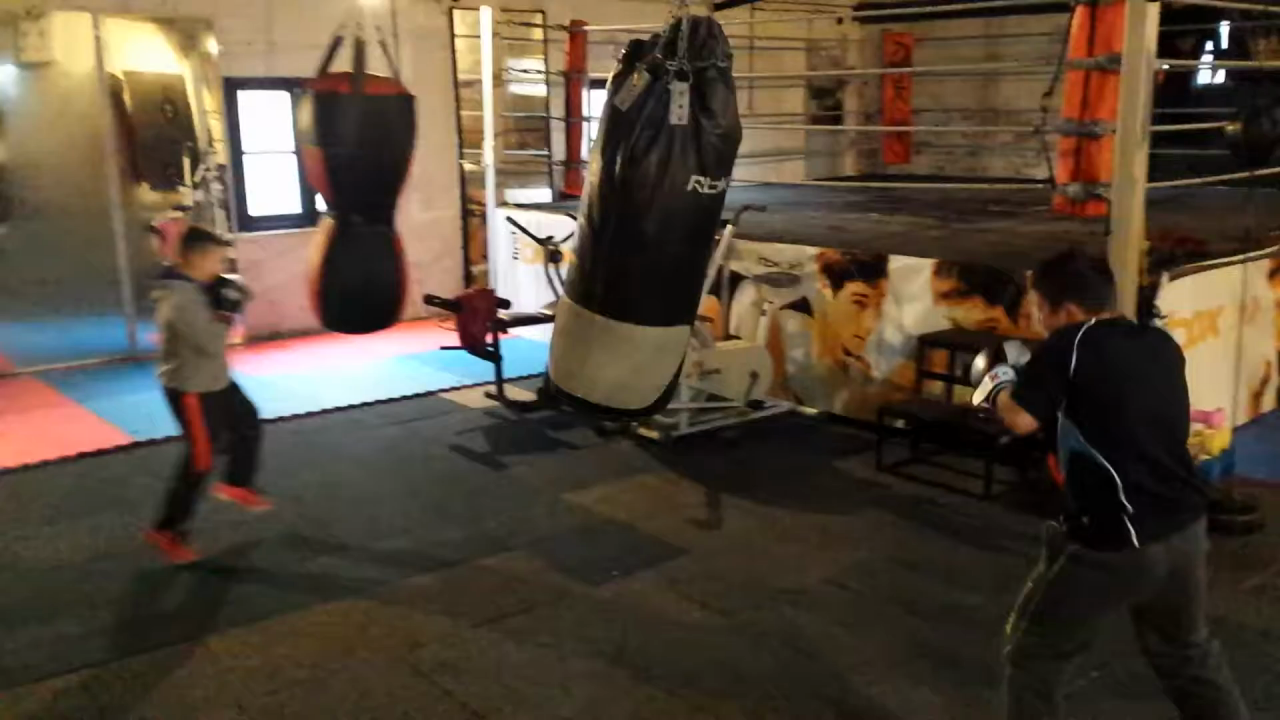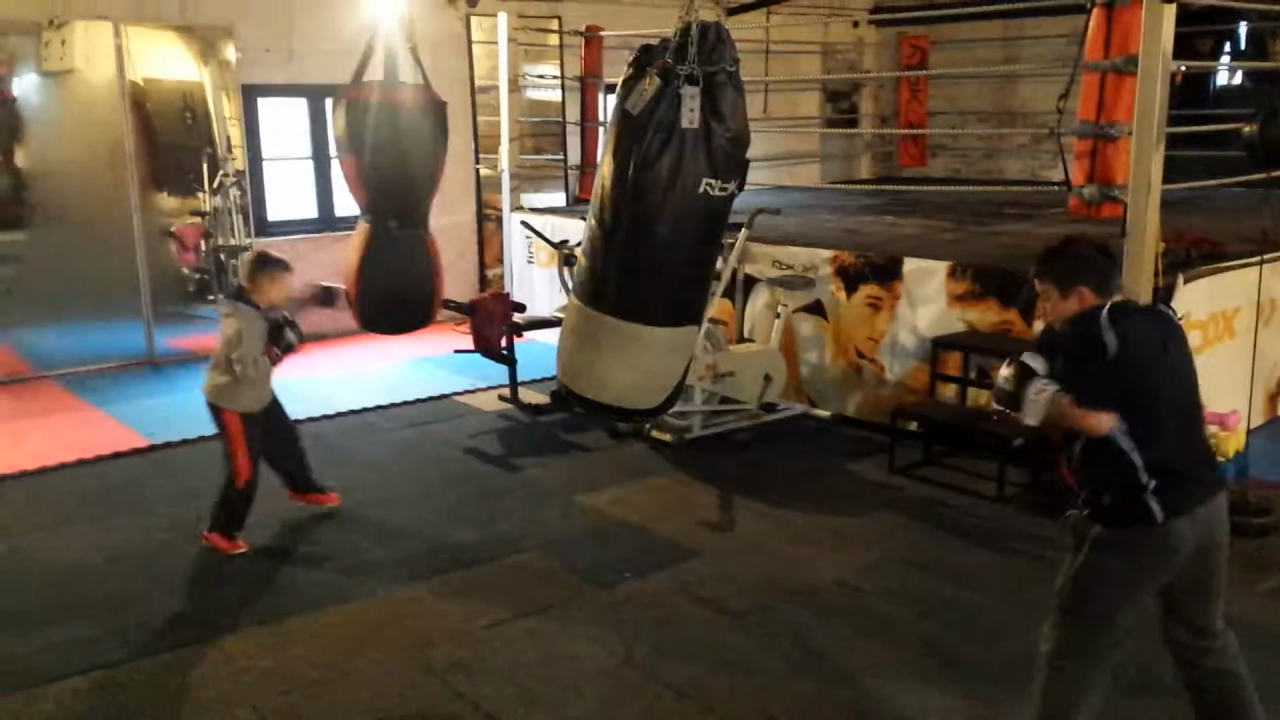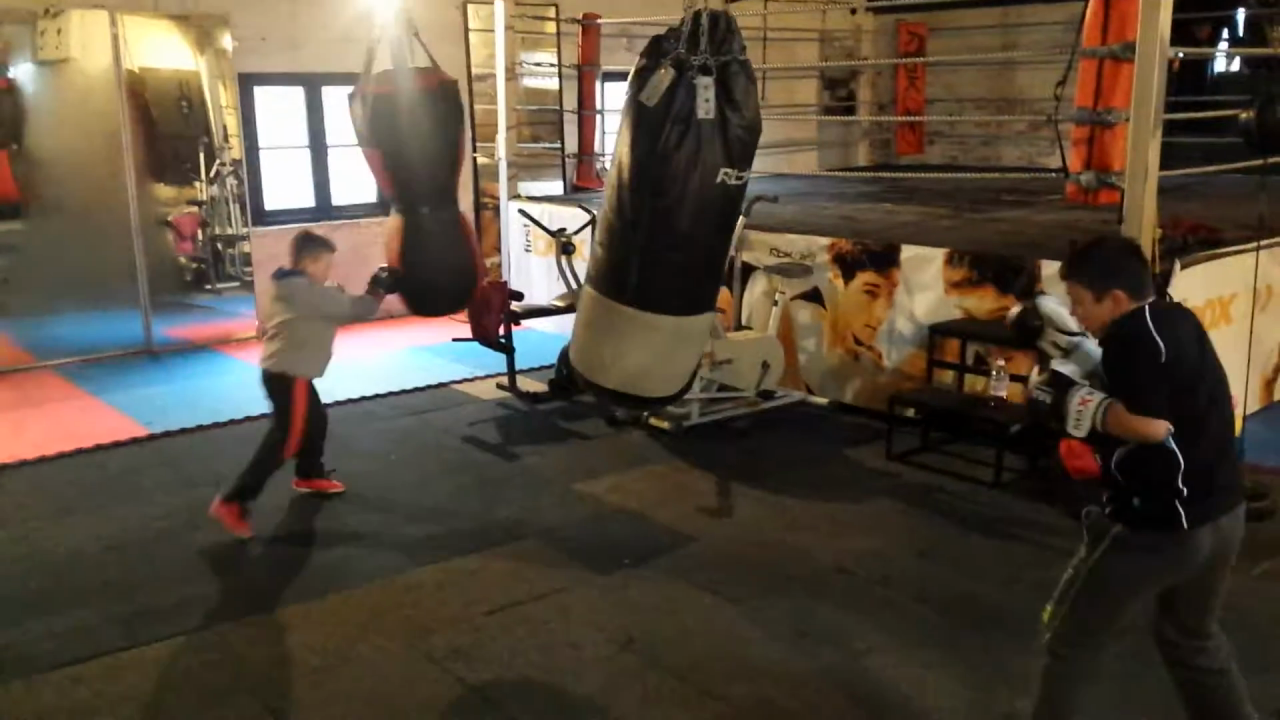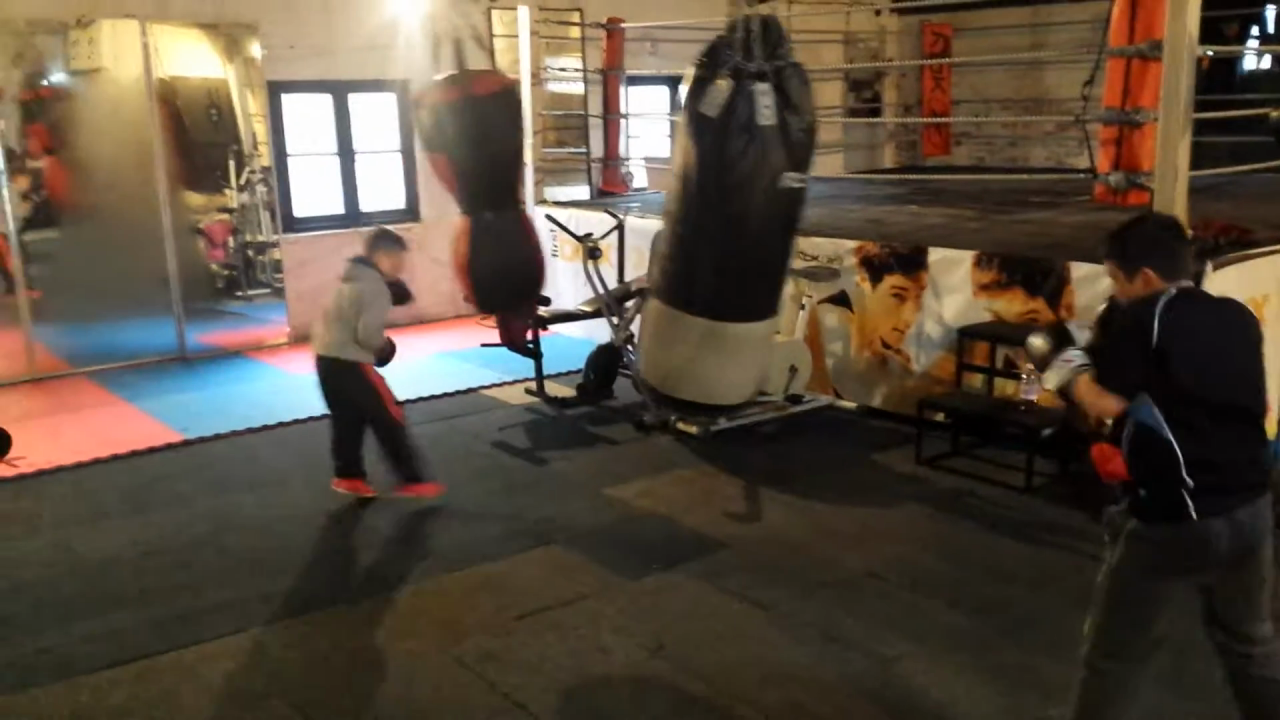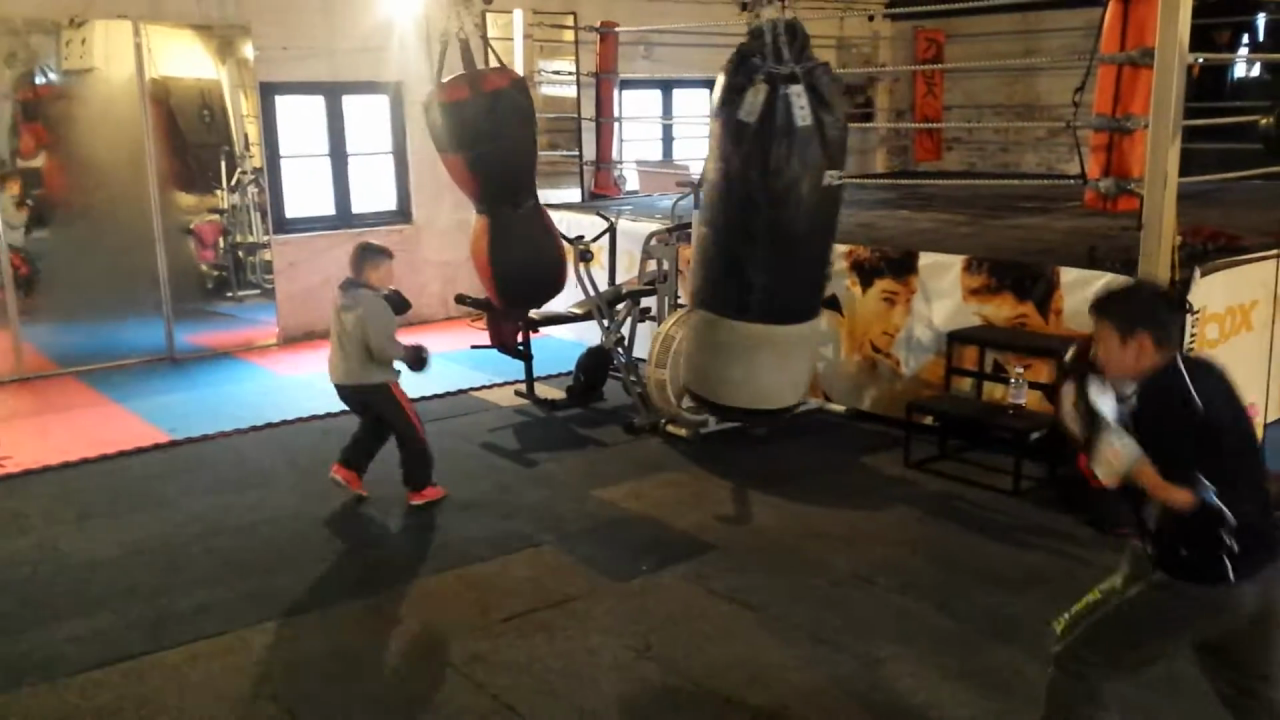
dt=0.2s
person 1, frame 1
left shoulder: (1065, 347)
right shoulder: (1161, 343)
left elbow: (1022, 420)
left wrist: (995, 378)
left hip: (1110, 541)
right hip: (1185, 529)
left knee: (1031, 653)
right knee: (1188, 651)
person 1, frame 2
left shoulder: (1087, 331)
right shoulder: (1160, 323)
left elbow: (1096, 418)
left wrist: (1043, 399)
left hip: (1135, 524)
right hip: (1205, 509)
left knee: (1074, 656)
right knee: (1203, 641)
person 1, frame 3
left shoulder: (1131, 333)
right shoulder: (1178, 320)
left elbow: (1149, 424)
left hip: (1153, 526)
right hip: (1221, 517)
left knee: (1070, 643)
right knee: (1194, 639)
person 1, frame 4
left shoulder: (1142, 319)
right shoulder: (1237, 318)
left elbow: (1104, 403)
left wrist: (1064, 362)
left hip: (1173, 522)
left knee: (1112, 660)
person 1, frame 5
left shoulder: (1167, 394)
right shoulder: (1196, 375)
left elbow: (1180, 493)
left wrist: (1108, 445)
left hip: (1195, 578)
left knee: (1079, 657)
person 2, frame 1
left shoulder: (194, 289)
right shoulder: (181, 299)
right elbow: (209, 341)
left wrist: (218, 311)
right wrist: (223, 317)
left hip: (214, 380)
right hip: (189, 389)
left knee: (247, 425)
right knee: (199, 459)
left ankle: (236, 484)
right ankle: (167, 530)
person 2, frame 2
left shoulder: (260, 311)
right shoulder: (244, 324)
right elbow: (246, 370)
right wrist: (271, 353)
left hip: (258, 397)
right hip: (232, 404)
left knee: (286, 443)
right knee: (243, 472)
left ankle: (305, 489)
right ankle: (220, 531)
person 2, frame 3
left shoulder: (286, 287)
right shoulder: (311, 291)
right elbow: (353, 309)
left wrist: (331, 299)
right wrist: (377, 293)
left hip: (278, 369)
right hip: (290, 375)
left knee: (316, 421)
right knee: (283, 442)
left ankle: (311, 475)
right ankle: (232, 503)
person 2, frame 4
left shoulder: (353, 278)
right shoulder: (375, 287)
right elbow: (368, 333)
right wrist: (384, 346)
left hip: (327, 358)
right hip: (349, 361)
left knee: (348, 421)
right knee: (388, 419)
left ankle: (348, 476)
right ankle: (411, 481)
person 2, frame 5
left shoulder: (348, 298)
right shoulder: (372, 304)
right elbow: (382, 347)
left wrist: (388, 312)
right wrist: (411, 353)
left hip: (344, 381)
right hip: (370, 382)
left knee: (375, 423)
right knee: (409, 429)
left ankle: (348, 466)
right ankle: (420, 486)
